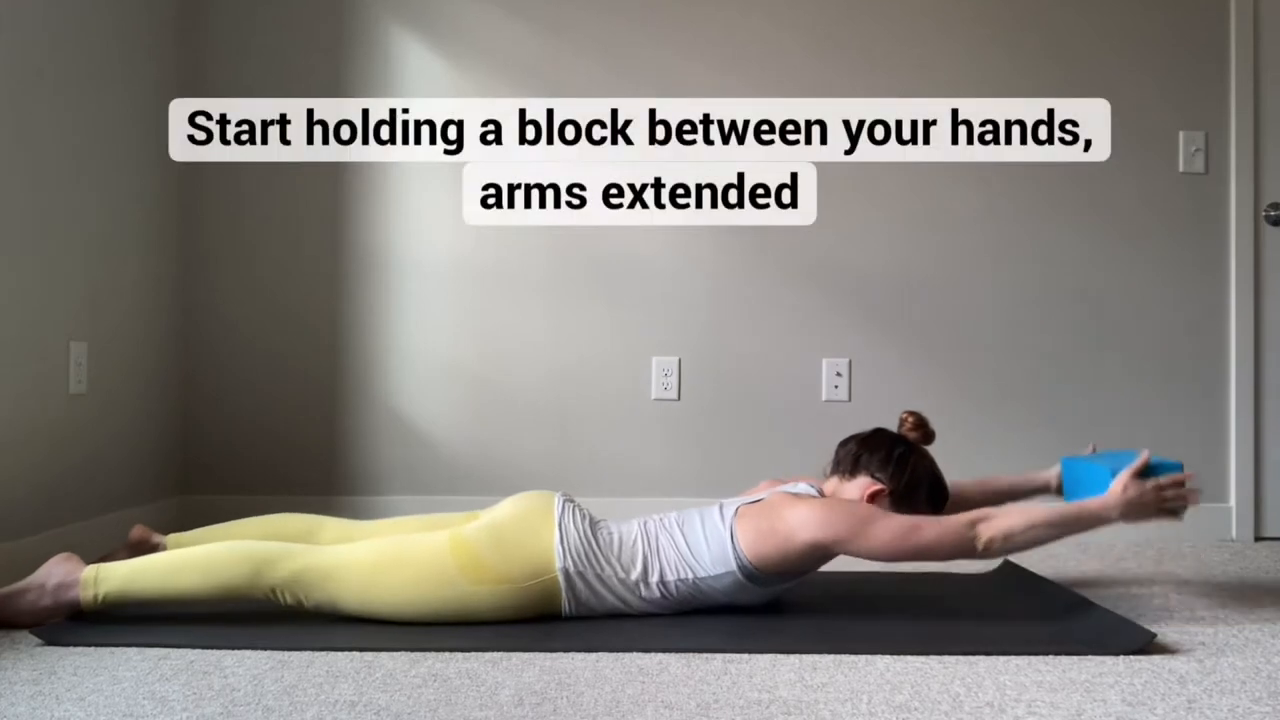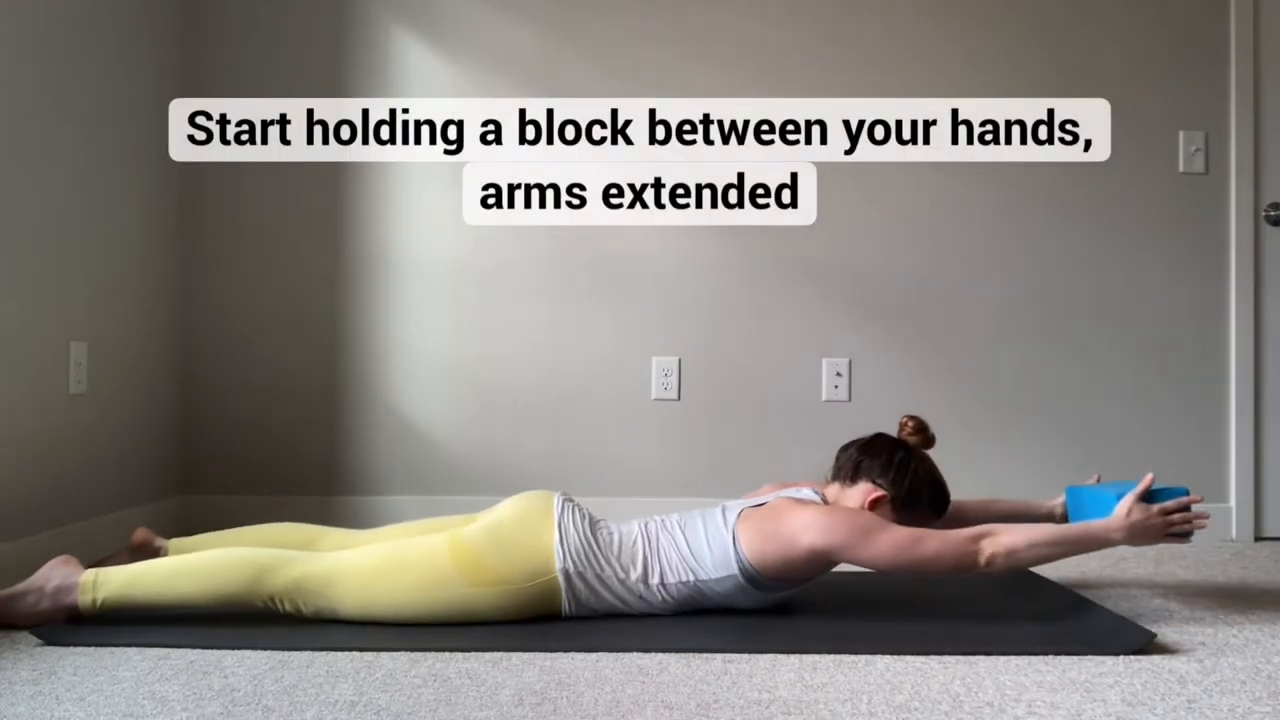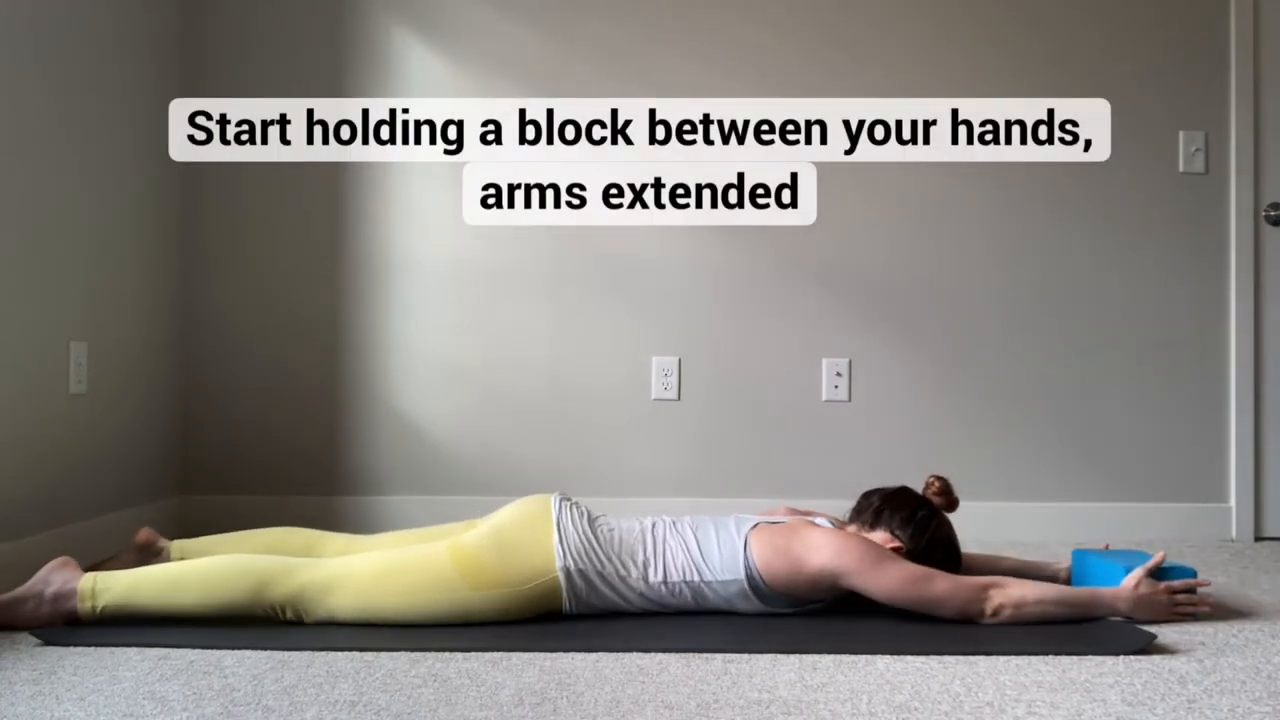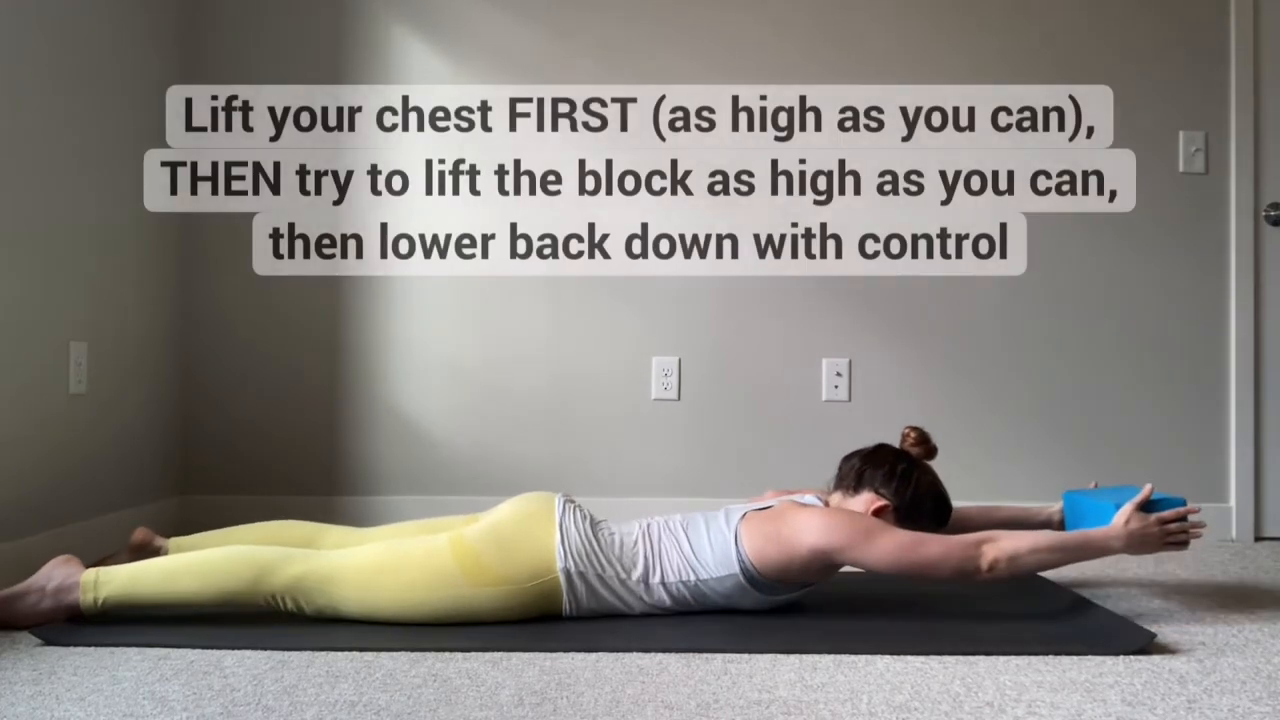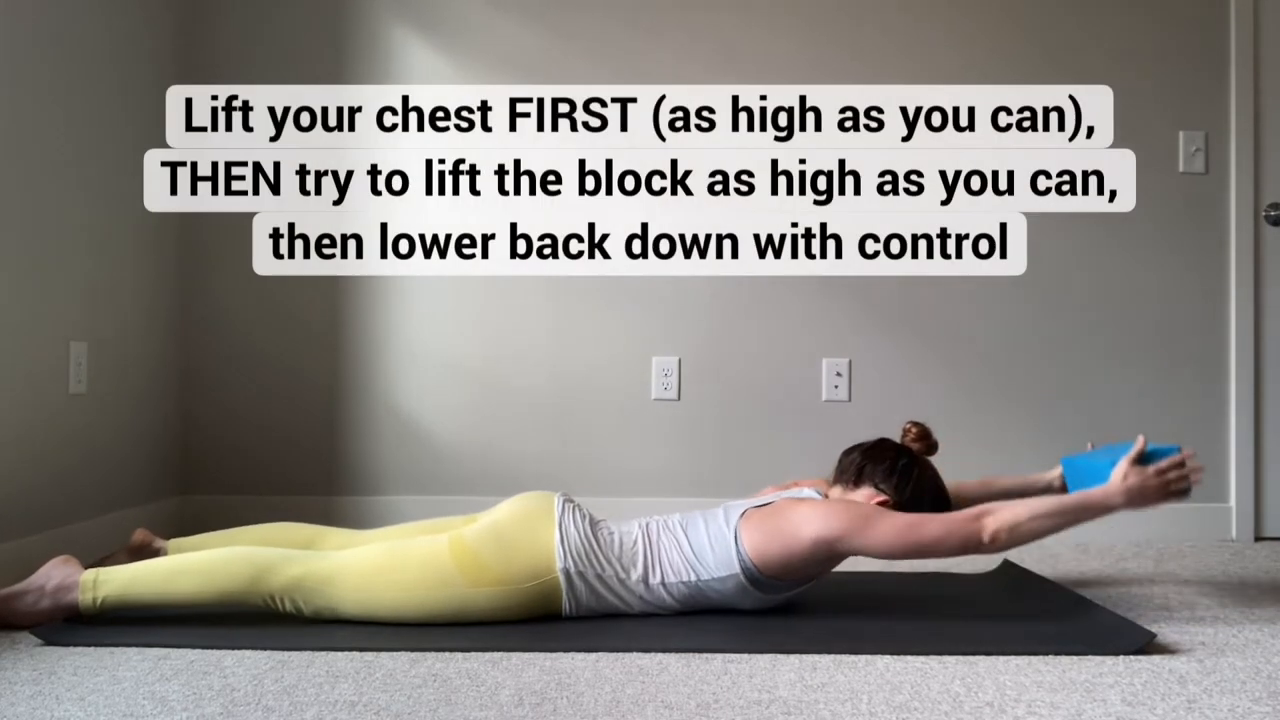
dt=1s
person 1, frame 1
left shoulder: (806, 489)
right shoulder: (823, 523)
left elbow: (943, 499)
right elbow: (970, 539)
left wrist: (1061, 475)
right wrist: (1108, 509)
left hip: (541, 525)
right hip: (539, 567)
left knee: (336, 543)
right knee: (308, 580)
left ankle: (160, 549)
person 1, frame 2
left shoulder: (808, 494)
right shoulder: (826, 530)
left elbow: (949, 511)
right elbow: (973, 553)
left wrist: (1062, 505)
right wrist: (1109, 534)
left hip: (540, 528)
right hip: (541, 569)
left knee: (338, 547)
right knee: (308, 588)
left ankle: (159, 553)
person 1, frame 3
left shoulder: (816, 526)
right shoulder: (834, 557)
left elbow: (950, 557)
right elbow: (972, 600)
left wrist: (1075, 564)
right wrist: (1115, 603)
left hip: (547, 531)
right hip: (545, 568)
left knee: (345, 553)
right knee: (310, 592)
left ankle: (165, 554)
person 1, frame 4
left shoulder: (813, 502)
right shoulder: (825, 536)
left elbow: (947, 517)
right elbow: (975, 558)
left wrist: (1066, 510)
right wrist: (1108, 542)
left hip: (543, 528)
right hip: (542, 569)
left knee: (336, 548)
right knee: (307, 586)
left ankle: (160, 552)
person 1, frame 5
left shoulder: (819, 487)
right shoulder: (829, 527)
left elbow: (938, 494)
right elbow: (976, 534)
left wrist: (1058, 475)
right wrist: (1113, 497)
left hip: (543, 528)
right hip: (540, 569)
left knee: (336, 547)
right knee: (308, 584)
left ankle: (154, 554)
